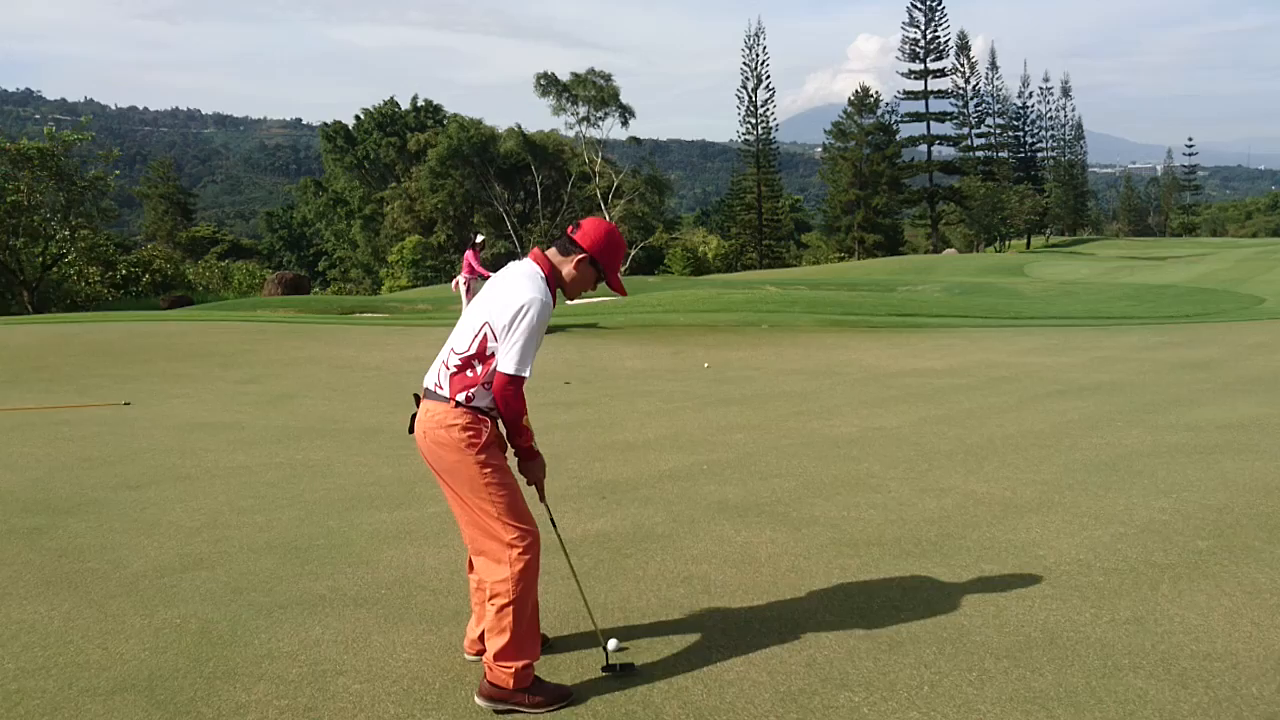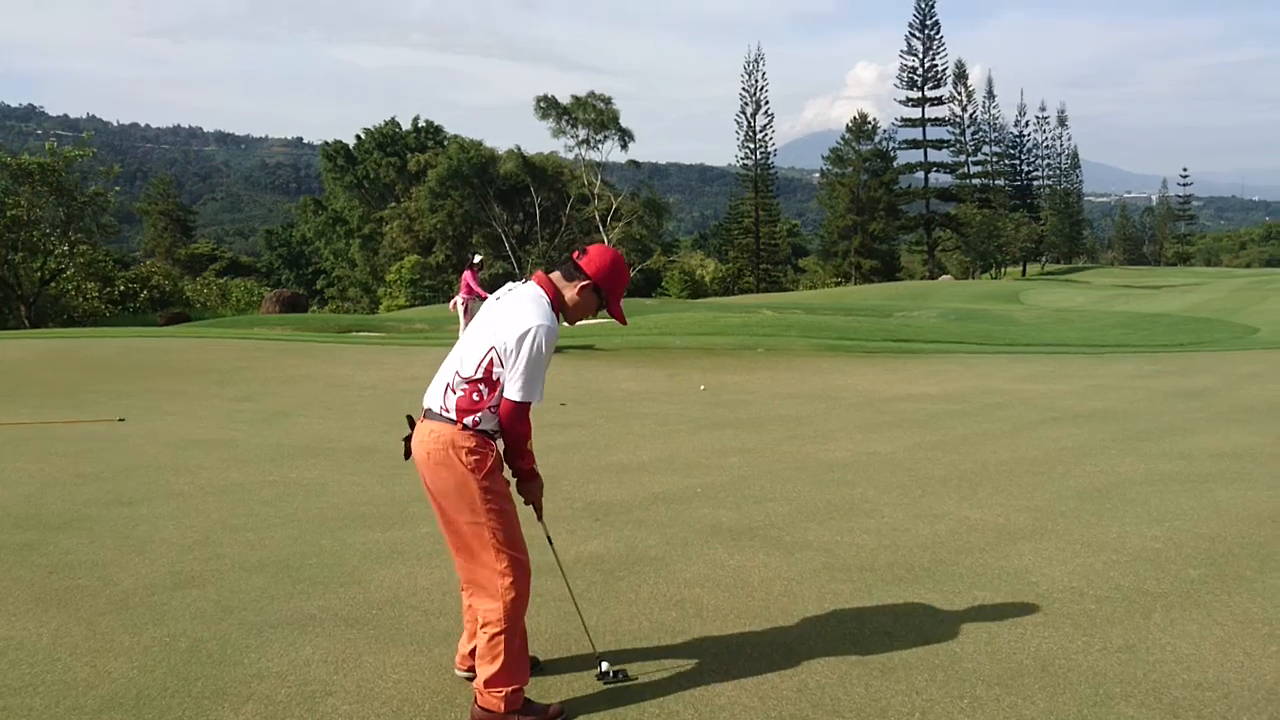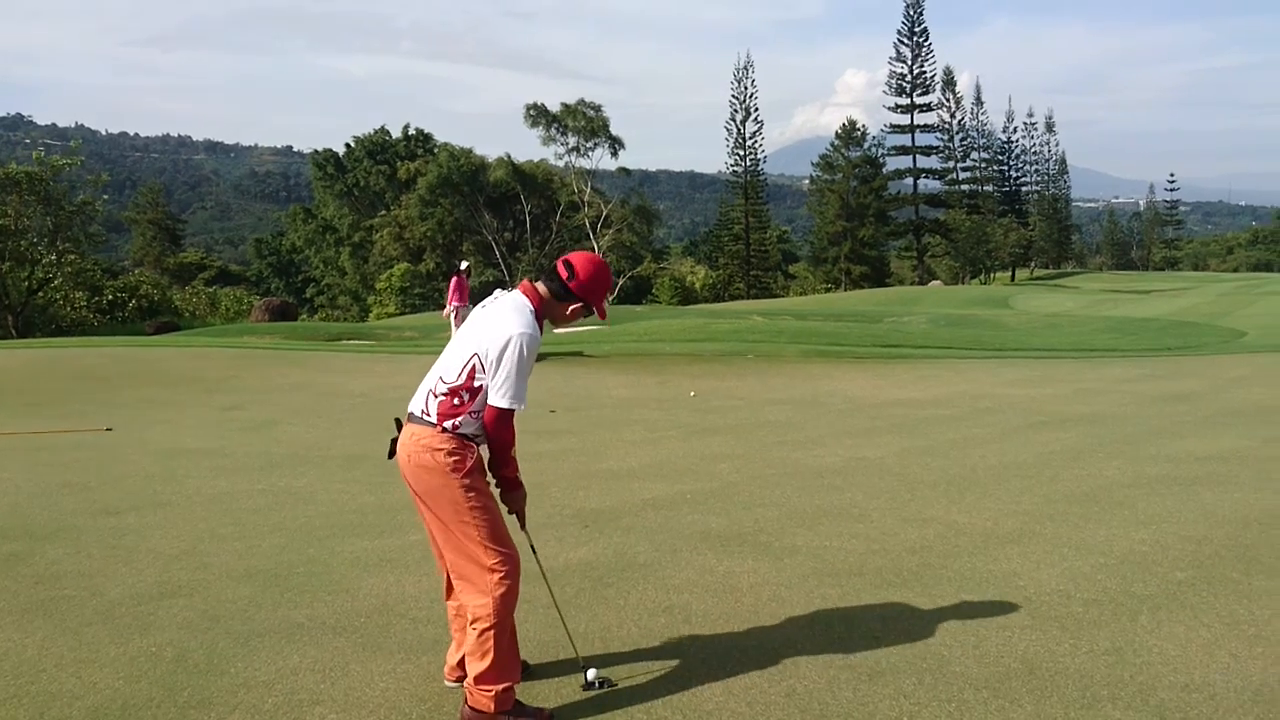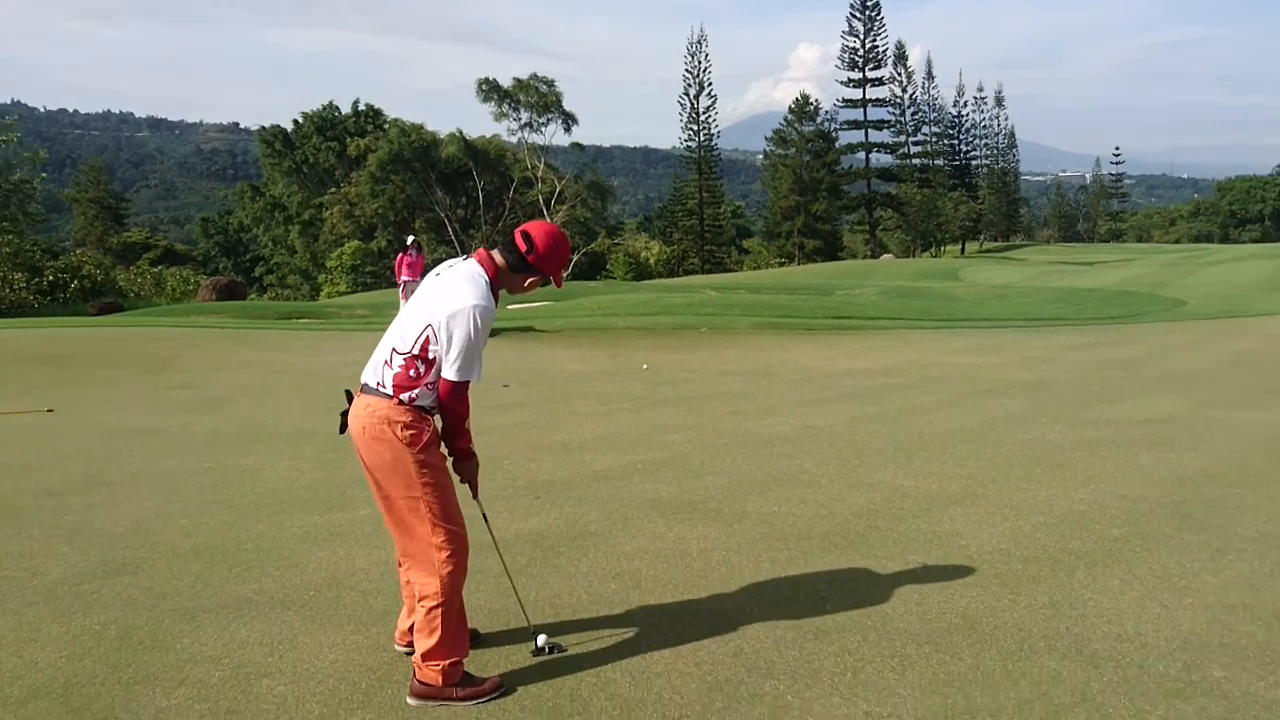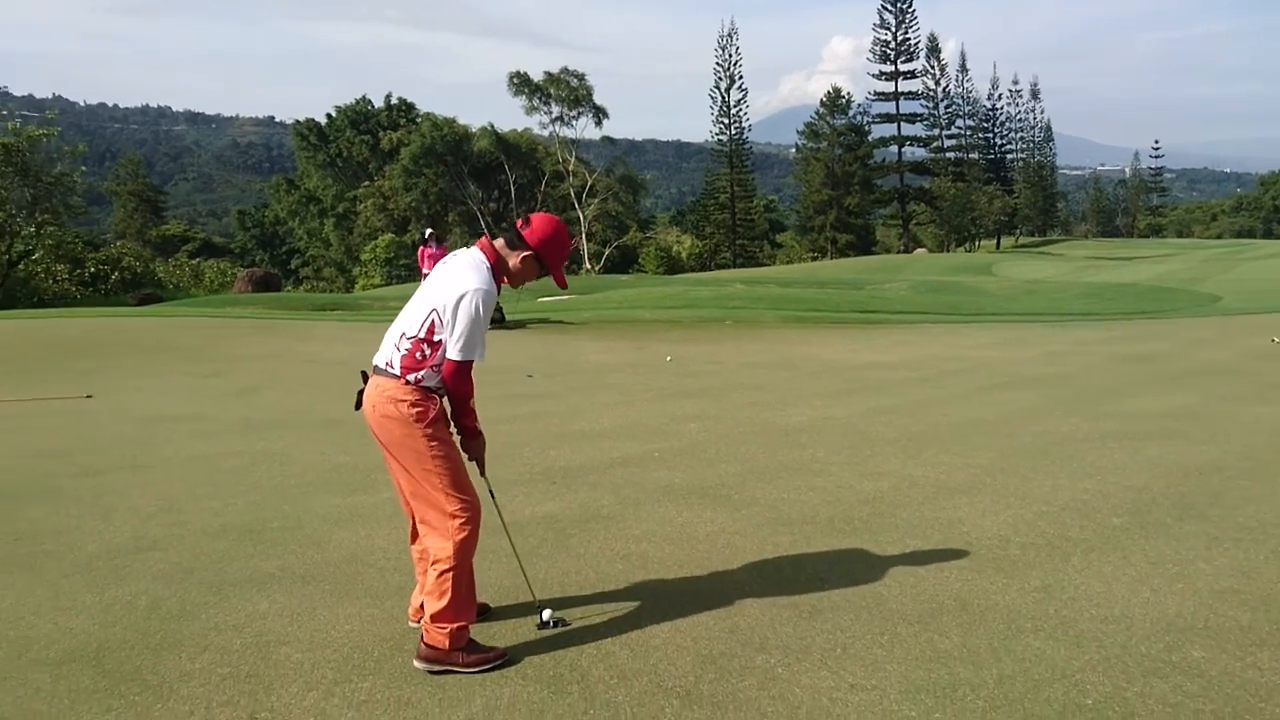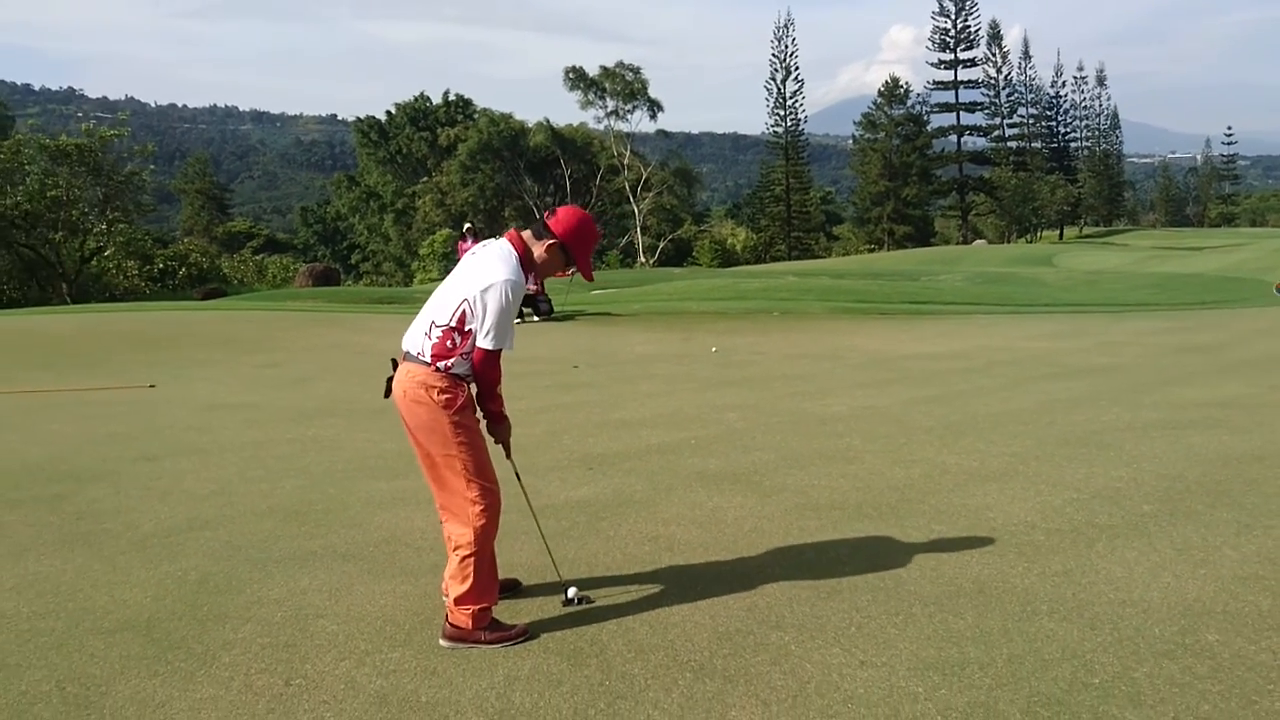
dt=0.4s
person 1, frame 1
left shoulder: (517, 272)
right shoulder: (534, 298)
right elbow: (506, 387)
left wrist: (520, 445)
right wrist: (528, 452)
left hip: (445, 412)
right hip: (459, 424)
left knee: (490, 535)
right knee: (515, 542)
left ankle: (485, 634)
right ankle: (507, 678)
person 1, frame 2
left shoulder: (514, 292)
right shoulder: (539, 324)
right elbow: (513, 412)
left wrist: (518, 469)
right wrist: (527, 474)
left hip: (434, 431)
right hip: (460, 445)
left knee: (482, 559)
right knee: (505, 569)
left ankle: (476, 653)
person 1, frame 3
left shoulder: (504, 300)
right shoulder: (522, 331)
right elbow: (497, 419)
left wrist: (502, 477)
right wrist: (510, 482)
left hip: (423, 438)
right hip: (443, 450)
left knee: (467, 560)
right knee: (495, 568)
left ankle: (466, 660)
person 1, frame 4
left shoulder: (455, 266)
right shoulder: (476, 303)
right elbow: (451, 391)
left wrist: (455, 448)
right wrist: (464, 453)
left hip: (372, 407)
right hip: (397, 421)
left knee: (419, 535)
right knee: (442, 544)
left ankle: (416, 628)
right ankle: (437, 675)
person 1, frame 5
left shoulder: (464, 258)
right shoulder: (479, 287)
right elbow: (455, 371)
left wrist: (463, 427)
right wrist: (470, 431)
left hip: (389, 390)
right hip: (407, 401)
left knee: (431, 508)
right knee: (457, 513)
left ankle: (430, 601)
right ankle: (443, 640)
person 1, frame 6
left shoulder: (492, 248)
right shoulder: (507, 278)
right elbow: (484, 359)
left wrist: (489, 412)
right wrist: (496, 416)
left hip: (418, 375)
right hip: (434, 387)
left knee: (460, 492)
right knee: (476, 500)
left ankle: (463, 579)
right ankle: (467, 620)
